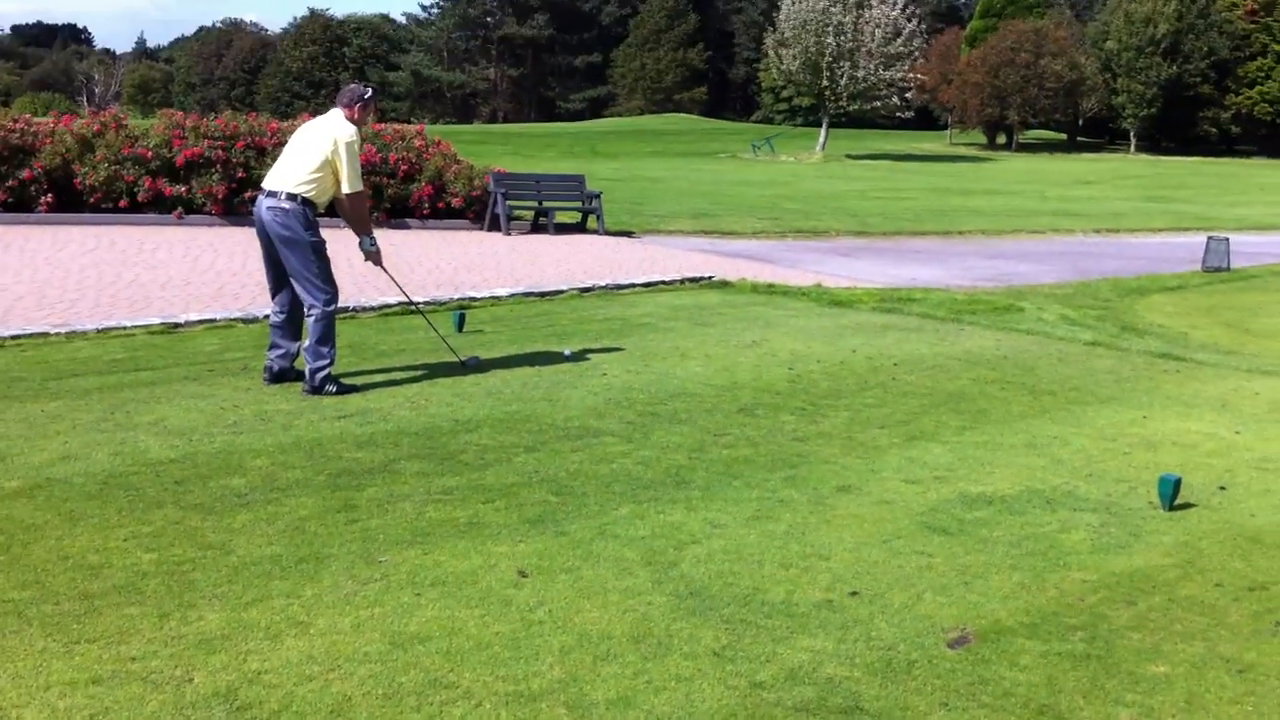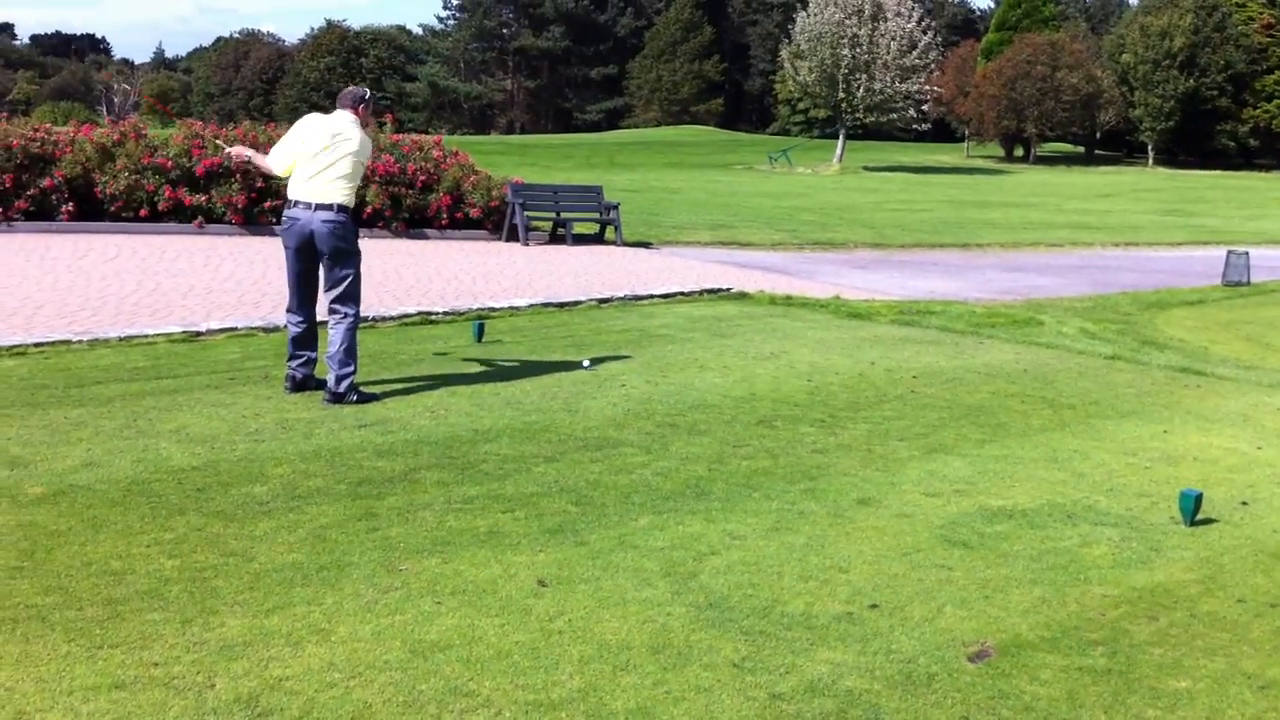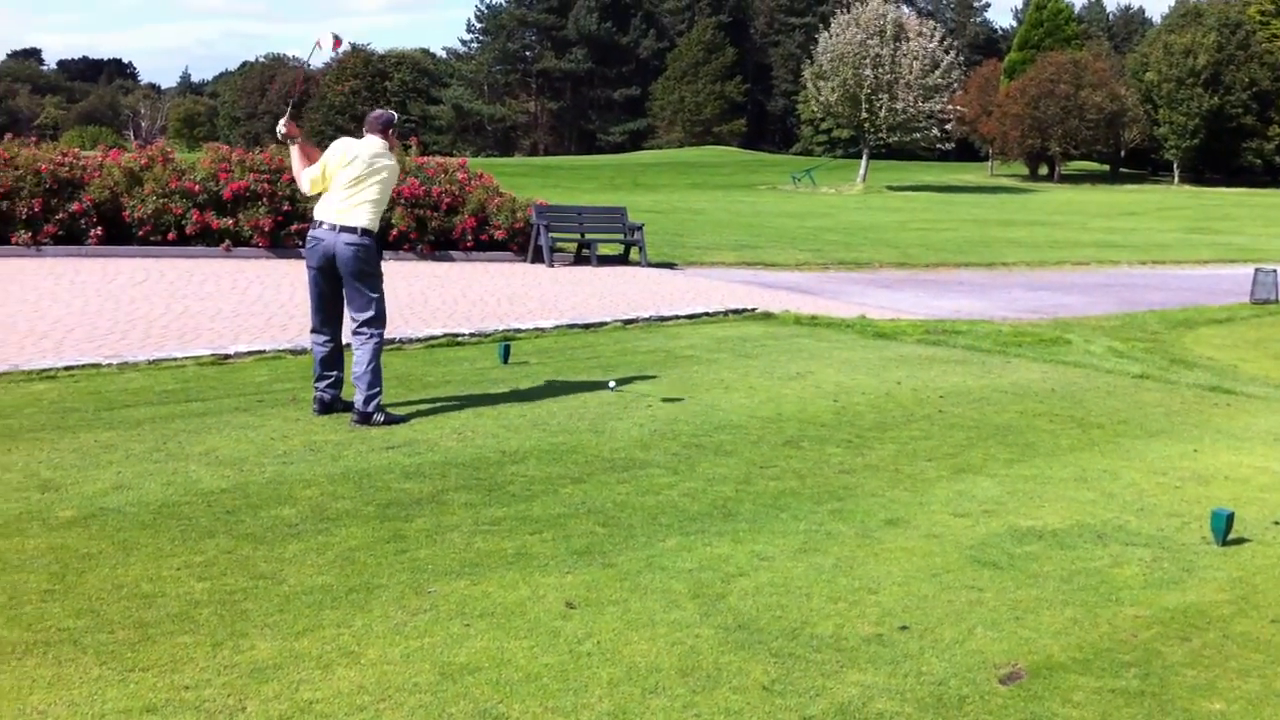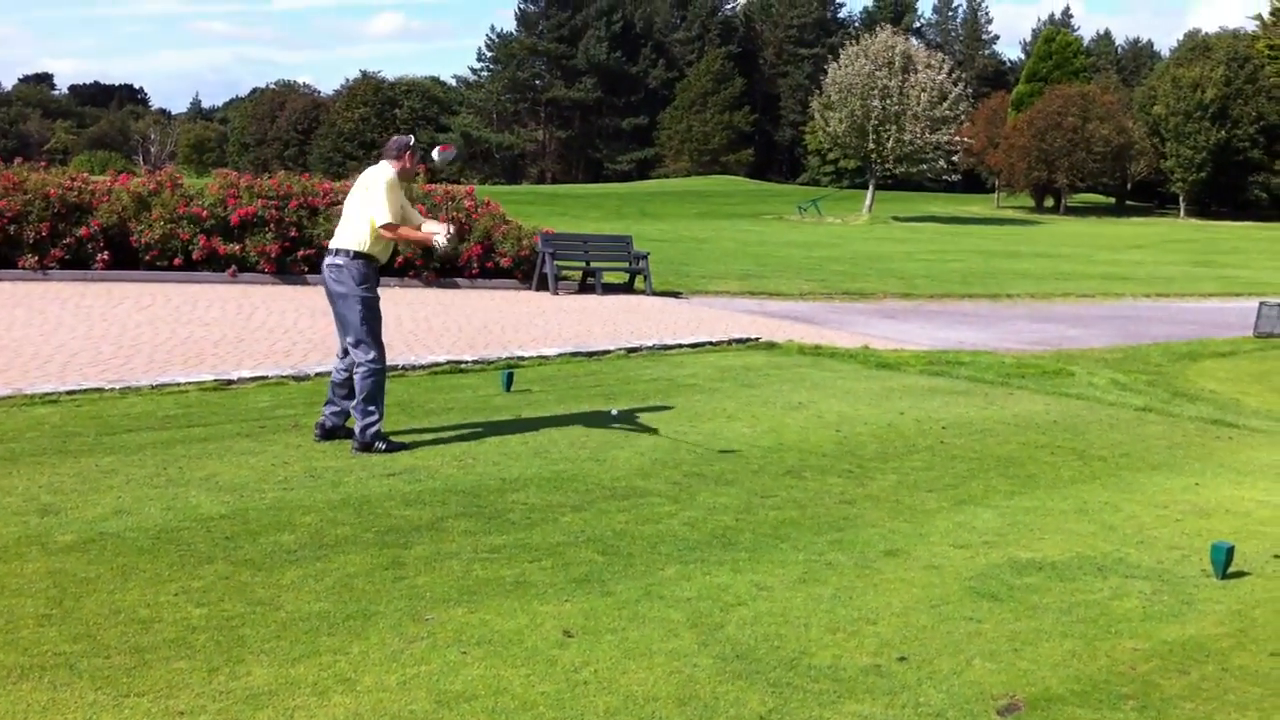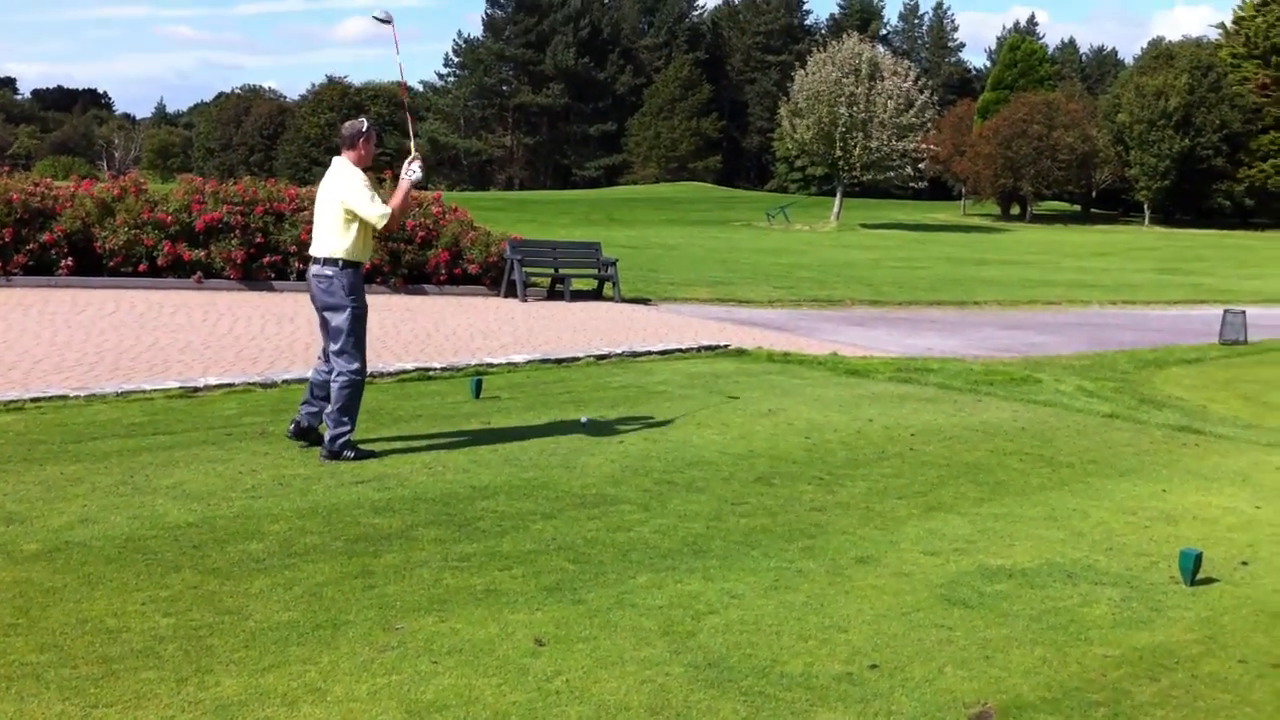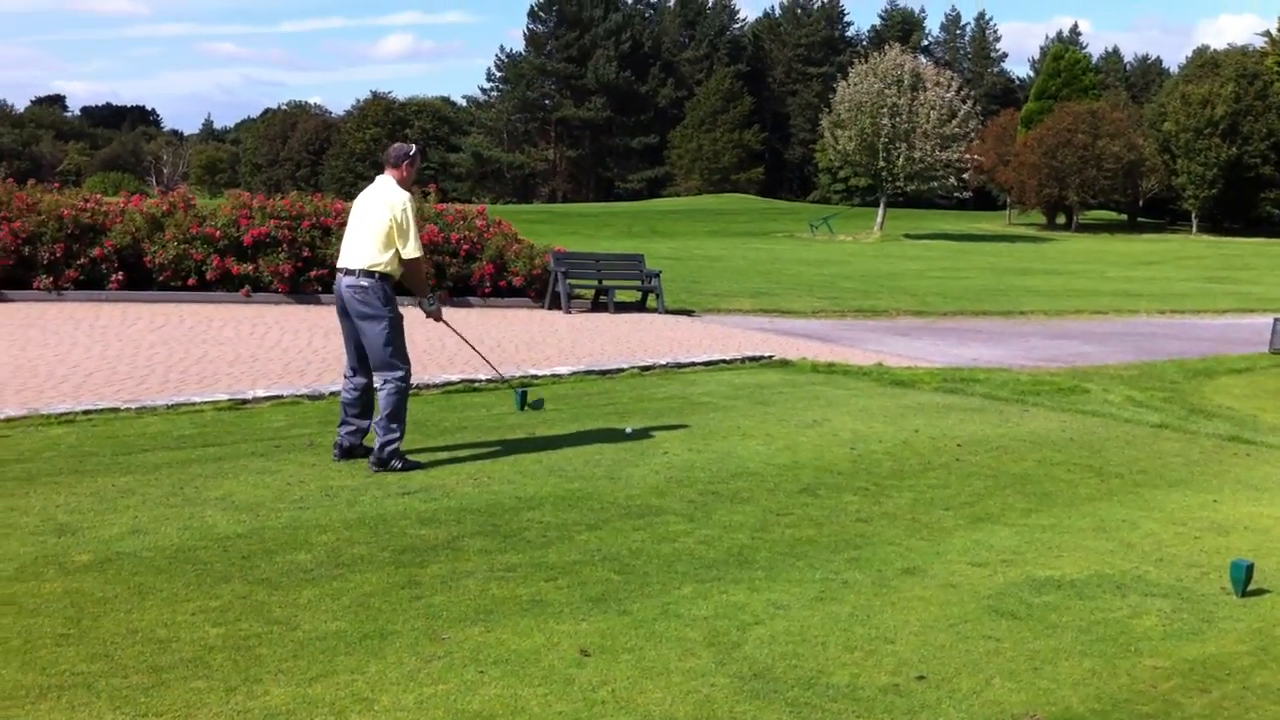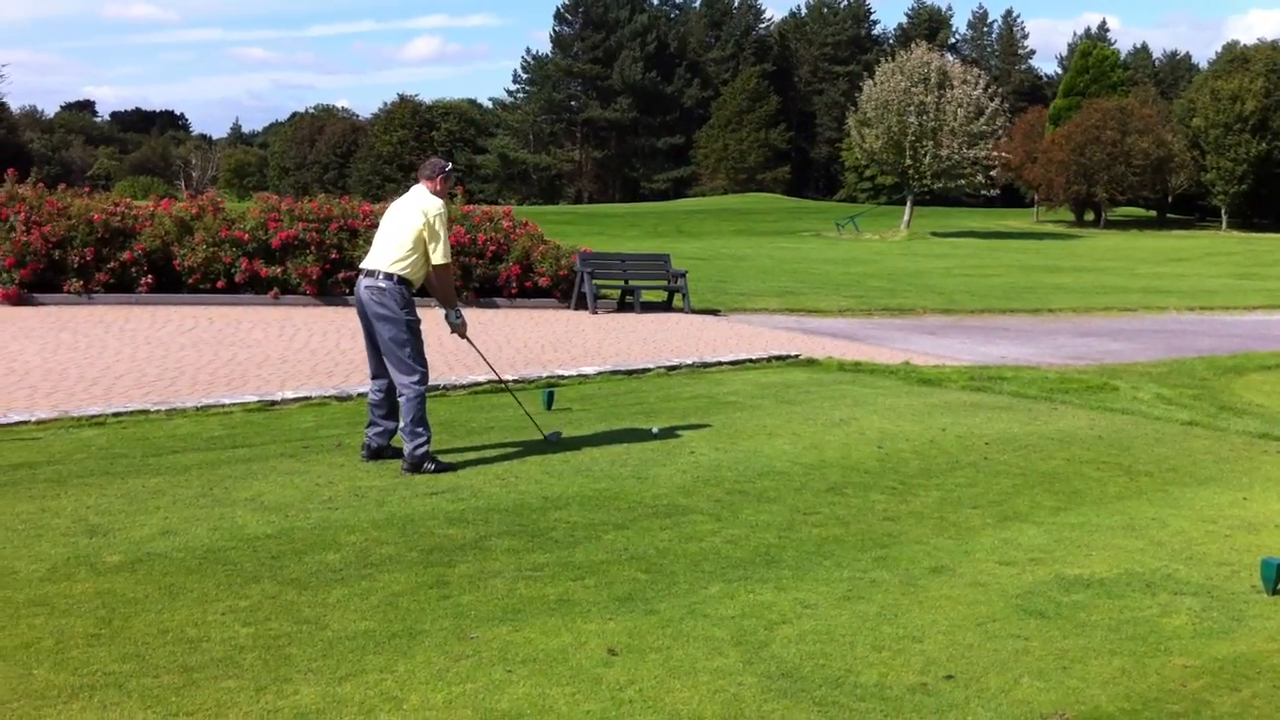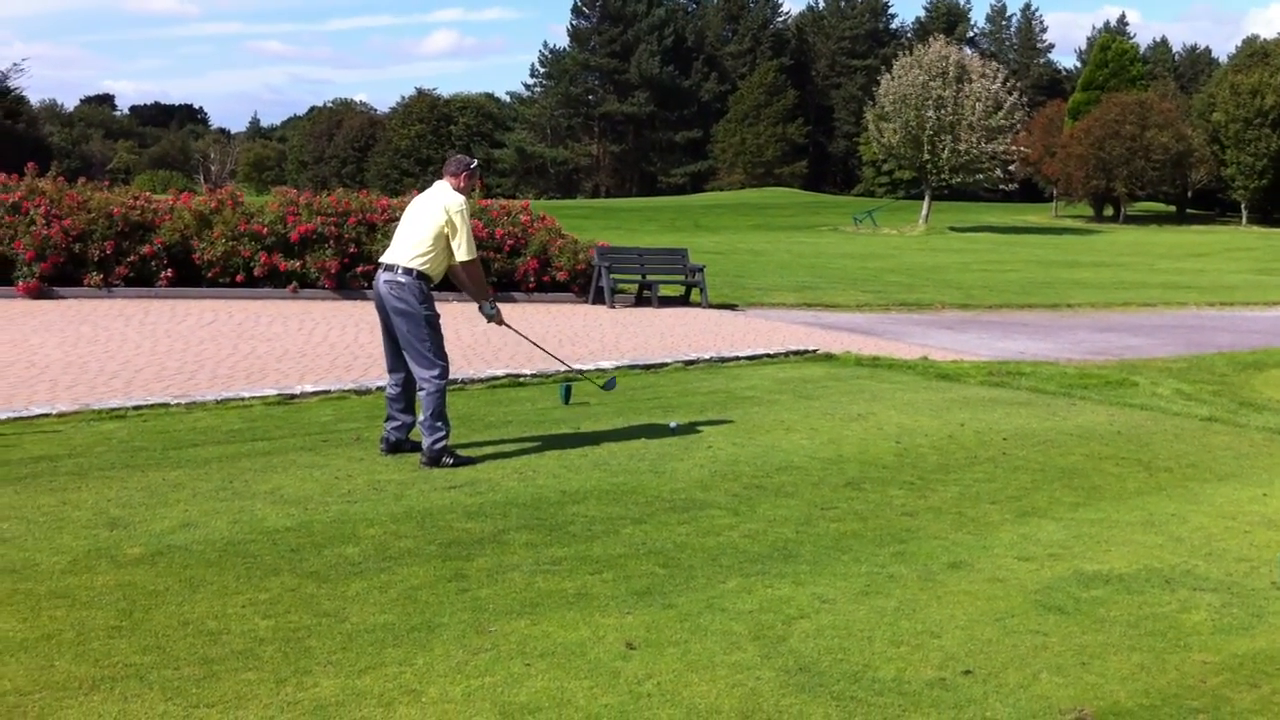
dt=0.5s
person 1, frame 1
left shoulder: (317, 125)
right shoulder: (346, 132)
left elbow: (337, 194)
right elbow: (353, 195)
left wrist: (360, 234)
right wrist: (368, 239)
left hip: (265, 205)
right hip: (290, 211)
left knee: (286, 294)
right knee: (321, 297)
left ankle: (278, 365)
right ankle: (318, 377)
person 1, frame 2
left shoulder: (312, 122)
right shoulder: (365, 143)
left elbow: (278, 165)
left wrist: (248, 154)
left hip: (295, 216)
right hip: (335, 220)
left knee: (300, 304)
right knee: (343, 308)
left ankle: (298, 374)
right ankle: (340, 386)
person 1, frame 3
left shoulder: (344, 146)
right shoulder: (391, 166)
left elbow: (308, 184)
right elbow: (331, 166)
left wrist: (294, 141)
right wrist: (300, 139)
left hip: (321, 237)
right hip: (358, 243)
left knee: (324, 325)
right knee: (368, 328)
left ankle: (326, 396)
right ankle: (366, 407)
person 1, frame 4
left shoulder: (393, 184)
right shoulder: (380, 177)
left elbow: (412, 222)
right elbow: (386, 229)
left wrist: (435, 228)
right wrist: (430, 238)
left hip: (351, 267)
right hip: (351, 268)
left knee: (353, 351)
right knee: (369, 353)
left ankle: (332, 421)
right ankle: (368, 434)
person 1, frame 5
left shoulder: (340, 174)
right shoulder: (349, 178)
left elbow: (383, 212)
right elbow: (388, 219)
left wrist: (405, 180)
right wrist: (407, 181)
left hip: (324, 271)
right hip: (340, 274)
left knee: (332, 356)
right knee: (349, 362)
left ankle: (306, 422)
right ankle: (337, 441)
person 1, frame 6
left shoulder: (369, 193)
right shoulder: (400, 198)
right elbow: (411, 259)
left wrist: (418, 293)
right wrist: (428, 298)
left hip: (346, 283)
right hip: (370, 287)
left knee: (358, 370)
right knee: (394, 372)
left ankle: (348, 441)
right ankle: (385, 451)
person 1, frame 7
left shoulder: (403, 202)
right shoulder: (433, 205)
left elbow: (423, 266)
right elbow: (441, 267)
left wrist: (446, 306)
right wrist: (453, 310)
left hip: (366, 285)
right hip: (389, 290)
left knee: (383, 373)
right knee: (411, 375)
left ankle: (376, 441)
right ankle: (416, 454)
person 1, frame 8
left shoulder: (427, 197)
right shoulder: (455, 202)
left elbow: (451, 263)
right elbow: (468, 262)
left wrist: (478, 298)
right wrist: (488, 302)
left hip: (385, 280)
right hip: (408, 285)
left knee: (401, 367)
right knee: (431, 369)
left ankle: (395, 436)
right ankle: (435, 448)
